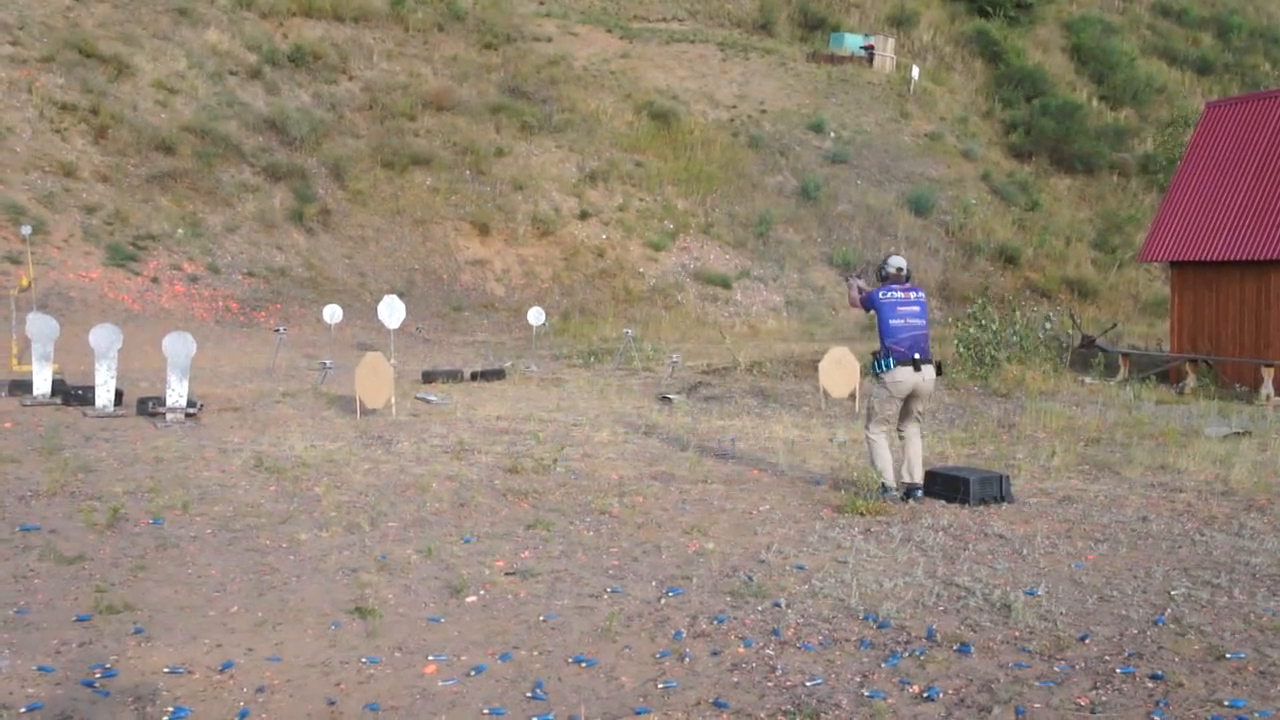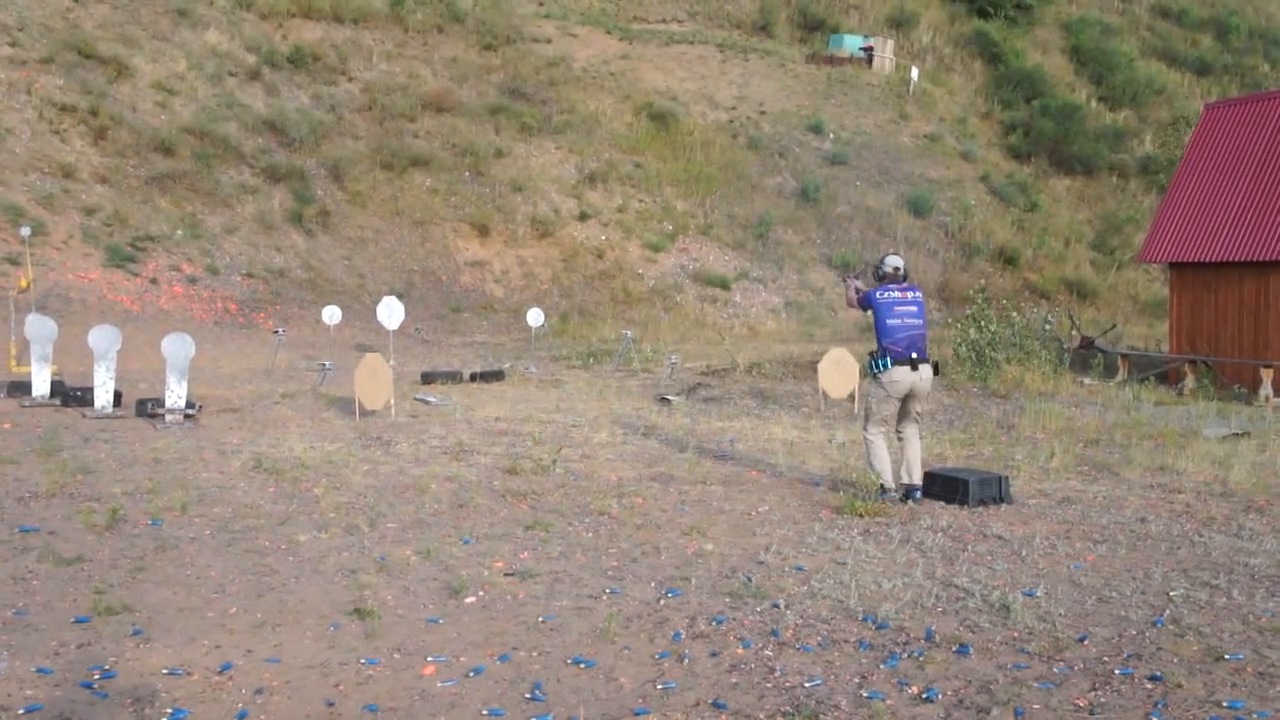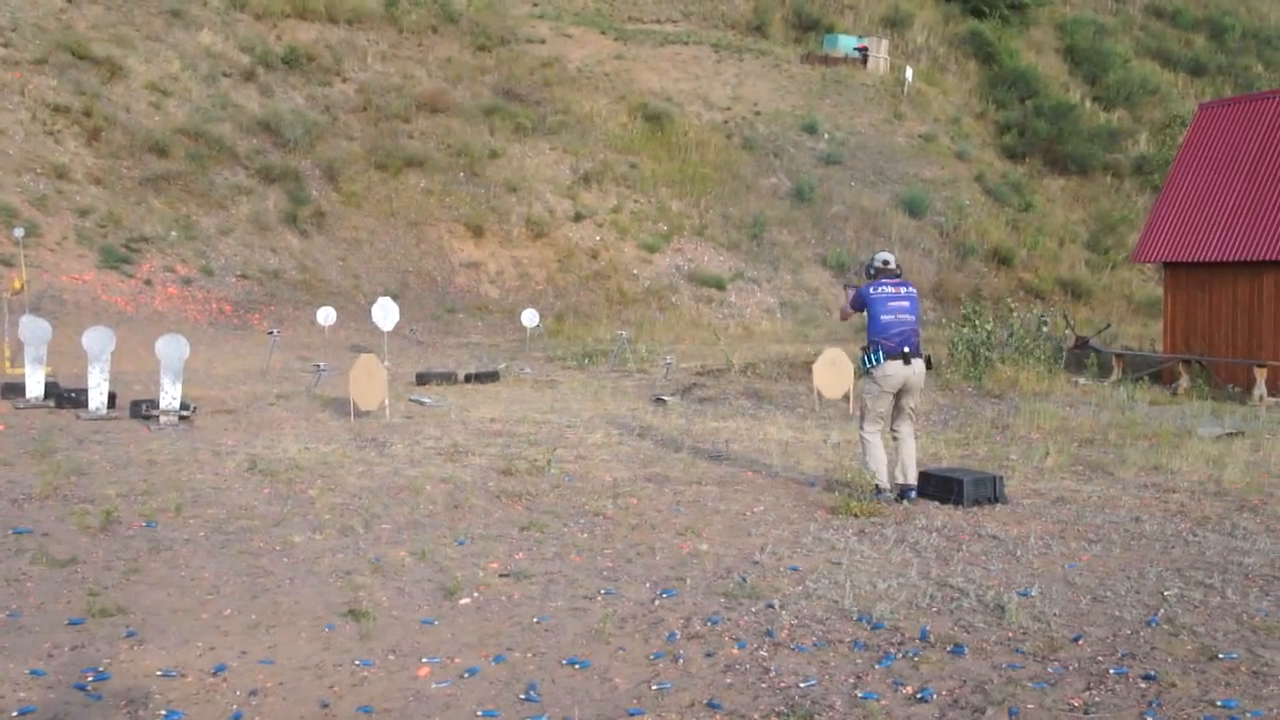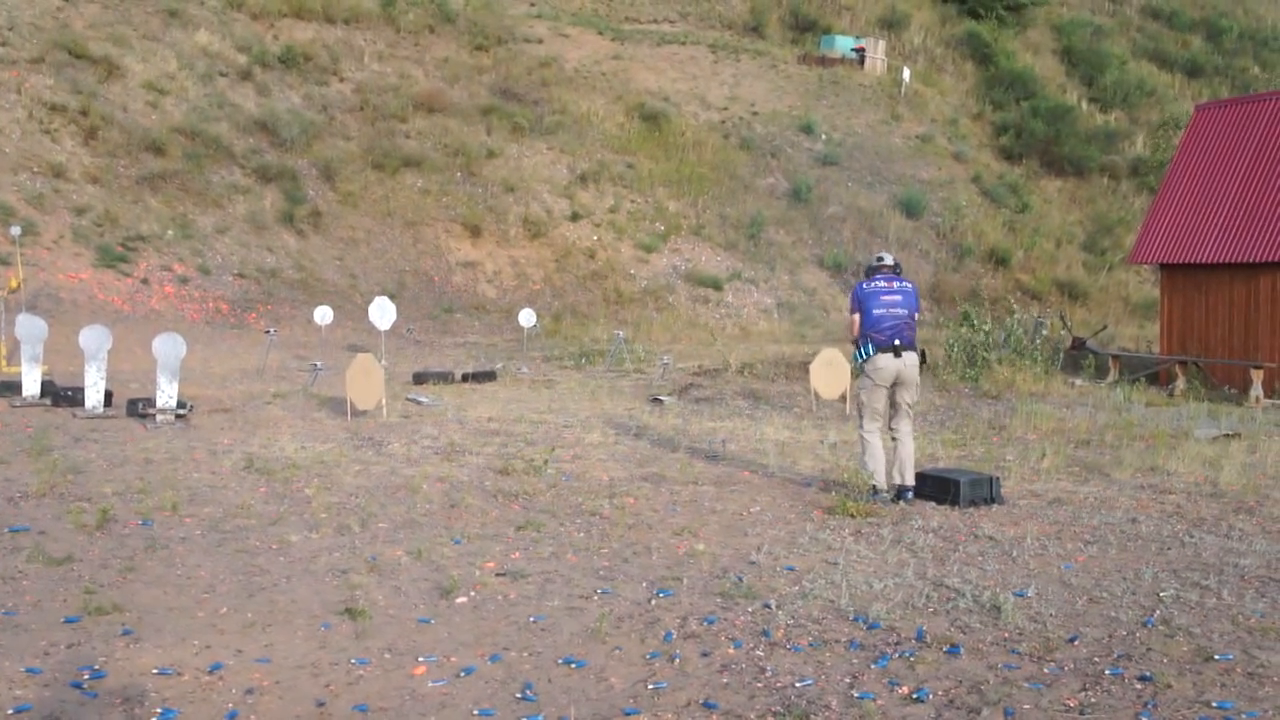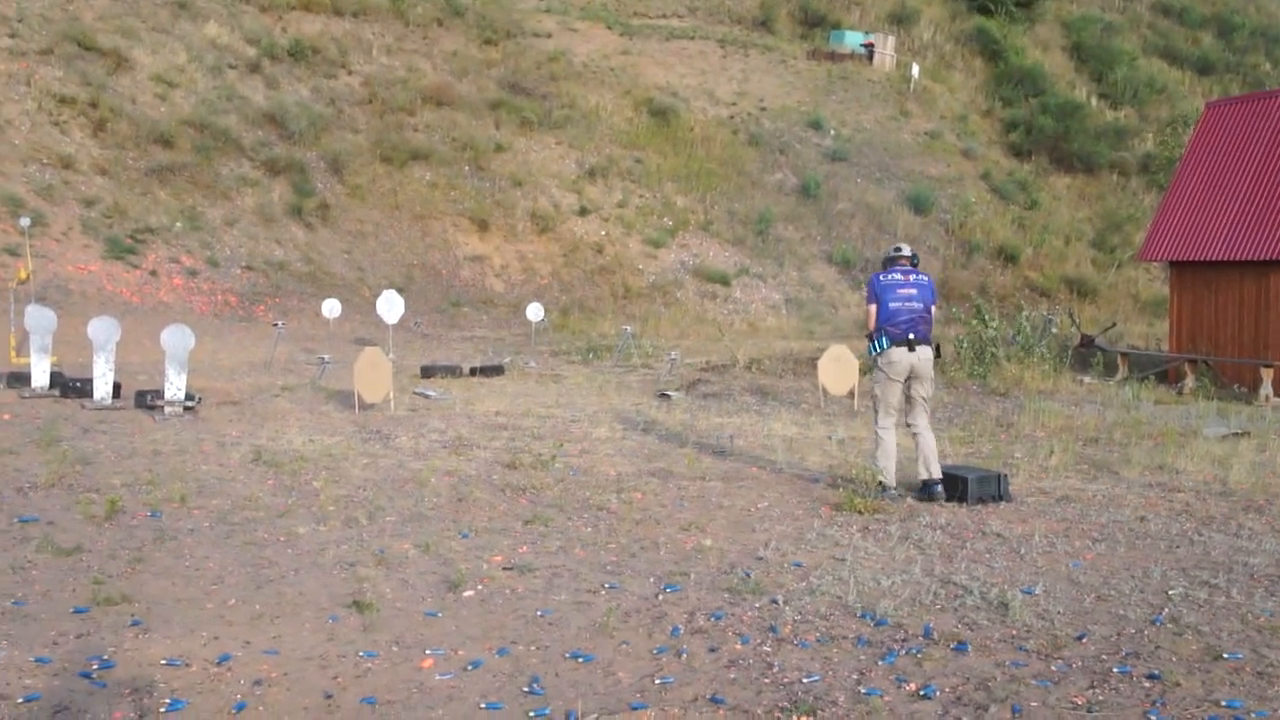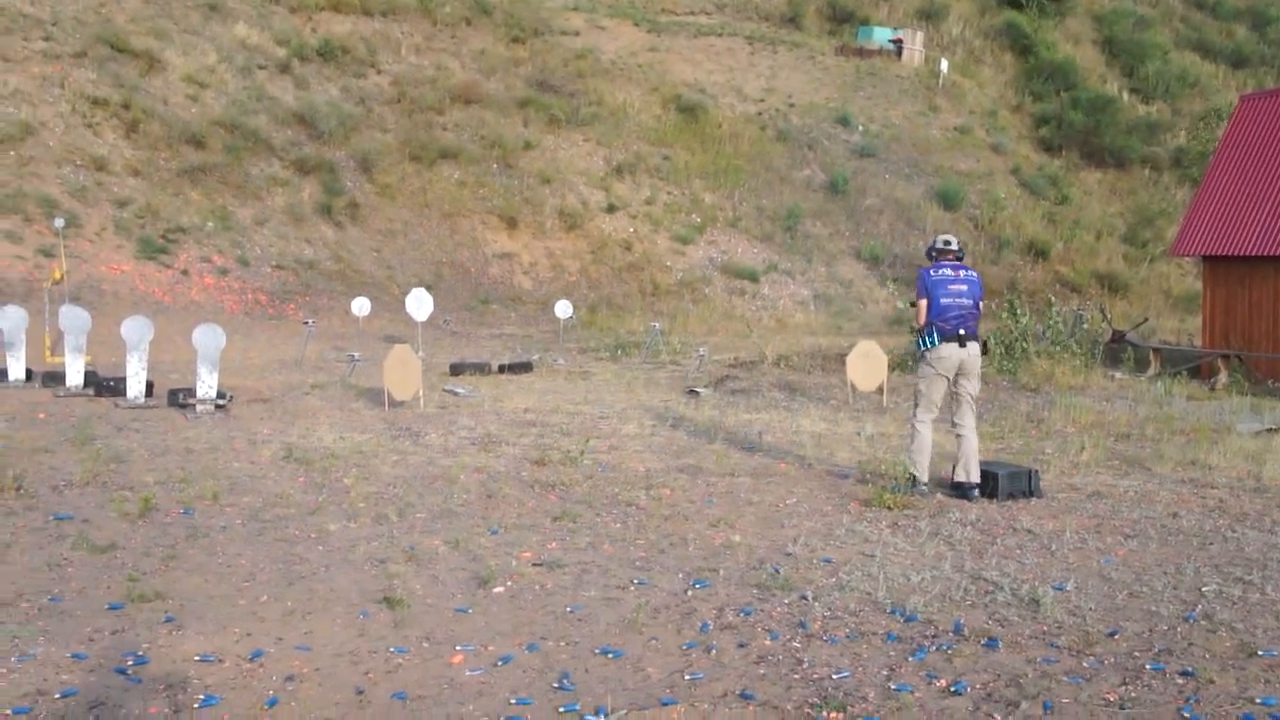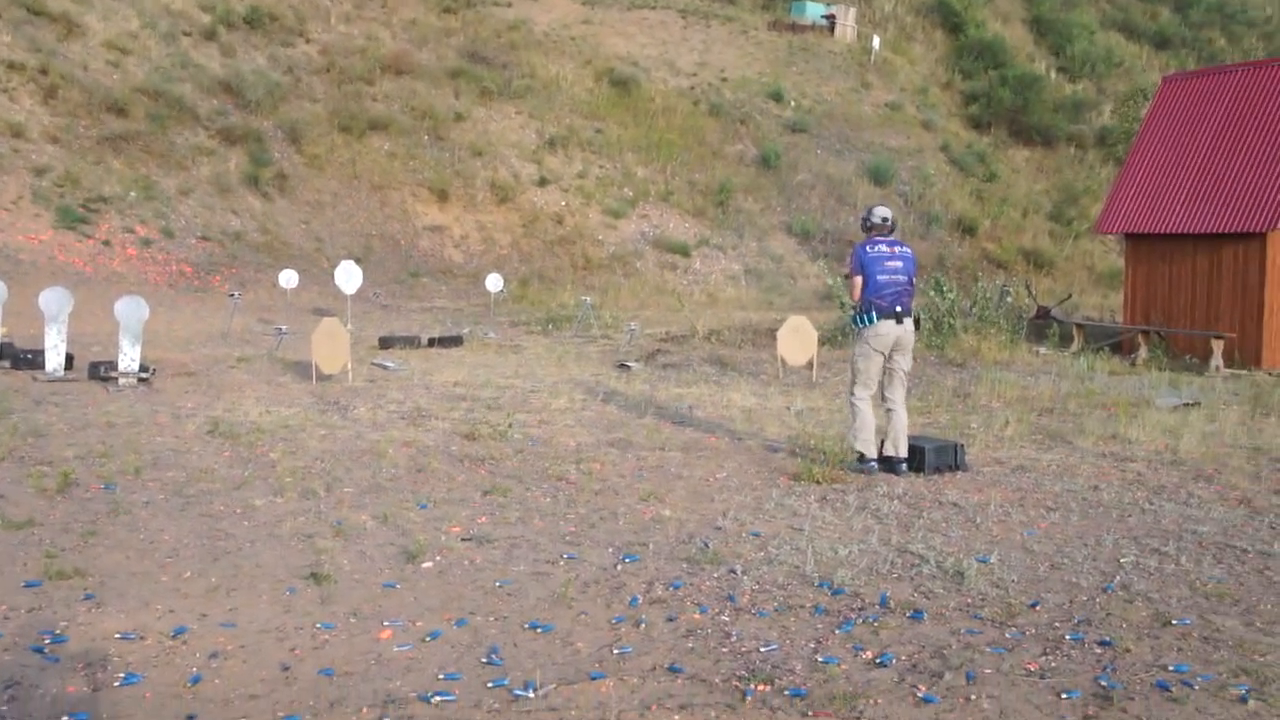
dt=0.3s
person 1, frame 1
left shoulder: (879, 295)
right shoulder: (920, 294)
left elbow: (855, 302)
left wrist: (853, 287)
left hip: (895, 373)
right hip: (925, 372)
left knee: (876, 431)
right knee: (911, 429)
left ankle: (889, 486)
right ankle: (914, 485)
person 1, frame 2
left shoulder: (875, 295)
right shoulder: (917, 294)
left elbow: (852, 302)
left wrist: (850, 287)
left hip: (892, 373)
right hip: (923, 371)
left knee: (875, 432)
right knee: (910, 430)
left ankle: (888, 487)
right ankle: (913, 486)
person 1, frame 3
left shoulder: (867, 291)
right shoulder: (911, 290)
left elbow: (845, 315)
left wrist: (850, 297)
left hip: (885, 367)
right hip: (915, 366)
left knee: (871, 429)
right knee: (905, 428)
left ankle: (883, 488)
right ankle: (908, 486)
person 1, frame 4
left shoulder: (861, 289)
right shoulder: (910, 287)
left elbow: (854, 333)
right elbow: (912, 323)
left hip: (877, 360)
right hip: (909, 359)
left knee: (871, 428)
right knee: (903, 427)
left ankle: (880, 488)
right ankle: (906, 487)
person 1, frame 5
left shoulder: (877, 280)
right shoulder: (926, 281)
left elbow: (871, 325)
right elbow: (930, 321)
left hip: (892, 354)
right hip: (923, 353)
left knee: (885, 423)
right knee: (920, 420)
left ankle: (888, 486)
right ankle: (932, 480)
person 1, frame 6
left shoulder: (926, 274)
right shoulder: (974, 276)
left elbow: (921, 320)
right elbow: (978, 315)
left hip: (940, 350)
right hip: (971, 350)
left knee: (923, 418)
right knee: (966, 420)
left ankle: (919, 480)
right ankle: (969, 483)
person 1, frame 7
left shoulder: (861, 250)
right shoulder: (907, 252)
left elbow: (855, 295)
right elbow: (911, 290)
left hip: (875, 326)
right hip: (905, 325)
left knee: (862, 394)
right knee: (896, 396)
left ankle: (868, 456)
right ankle: (897, 457)
